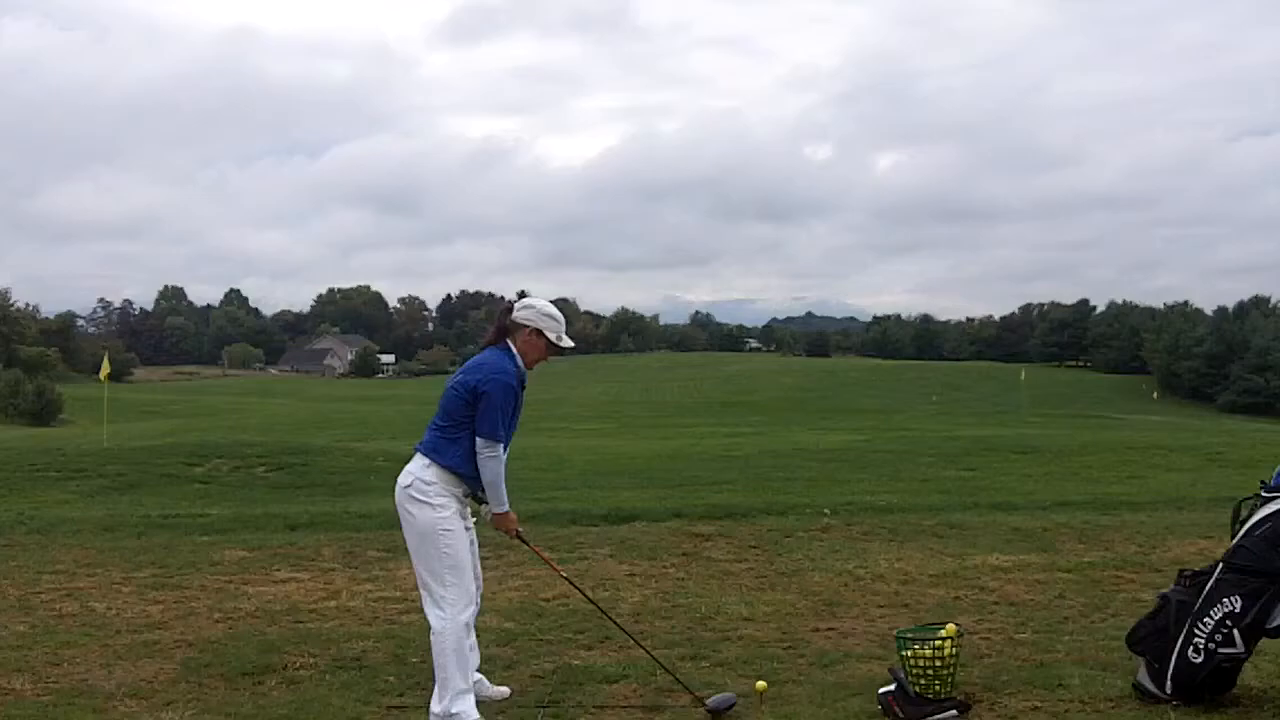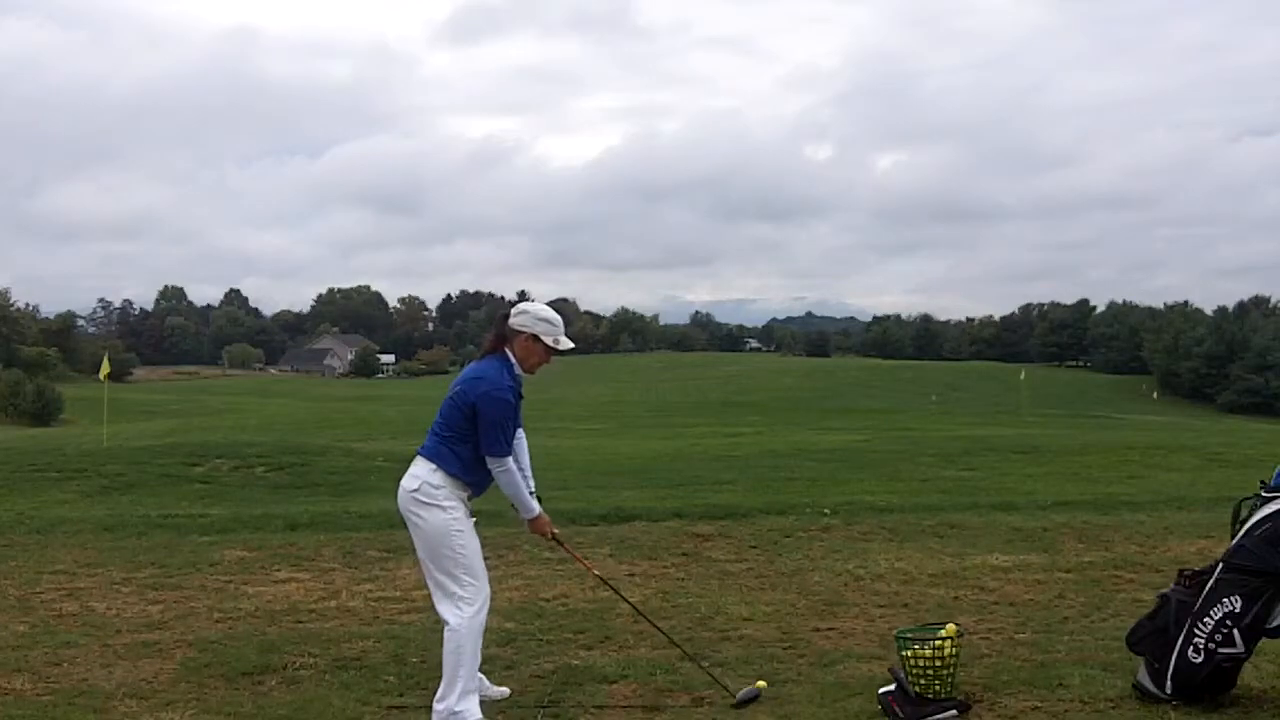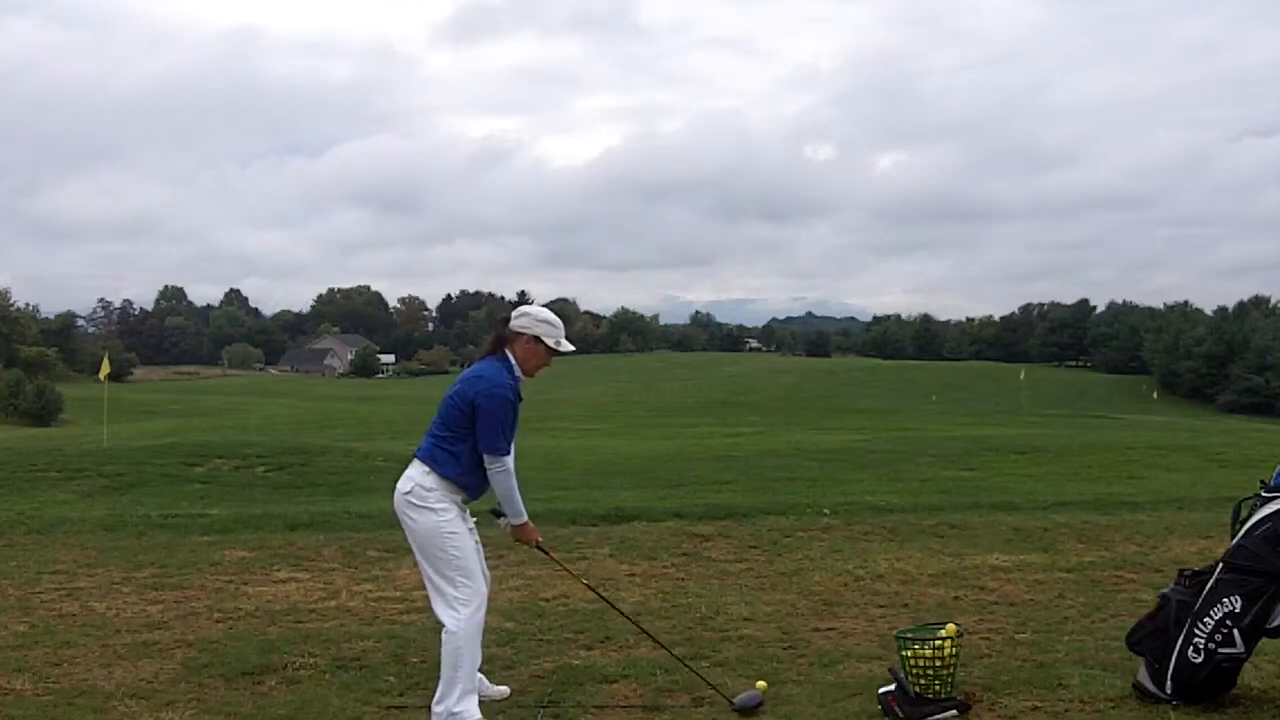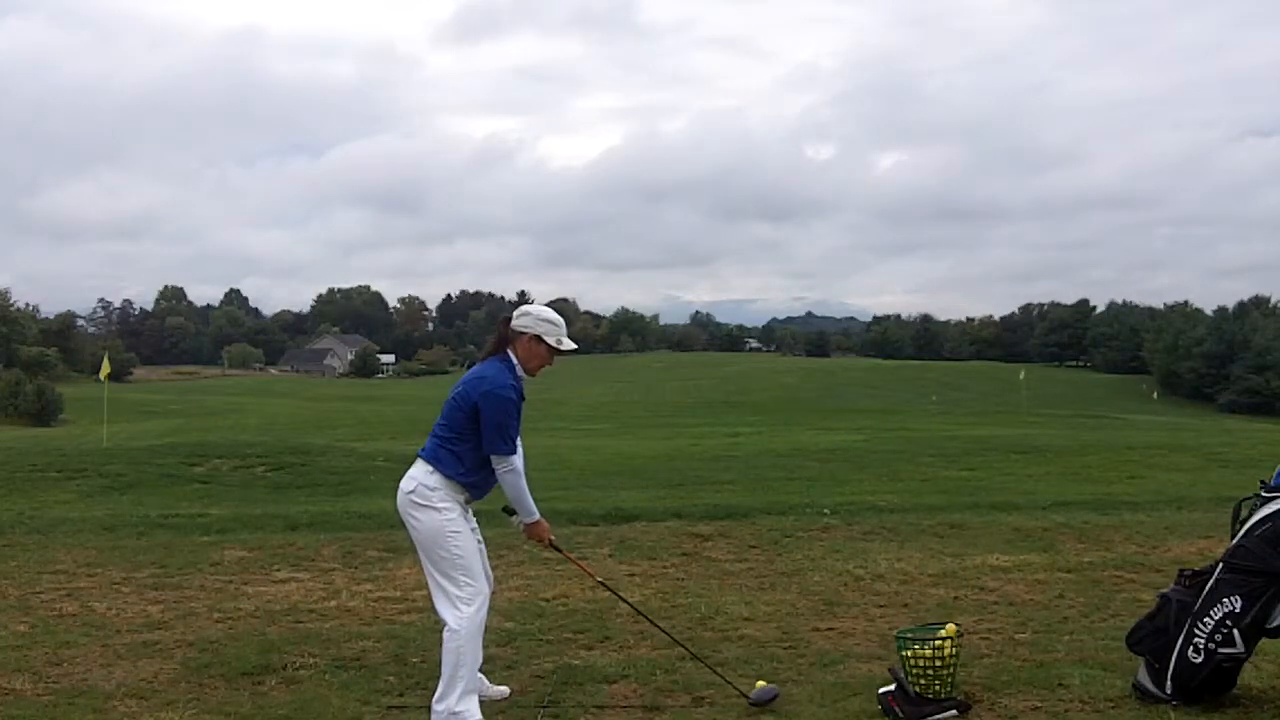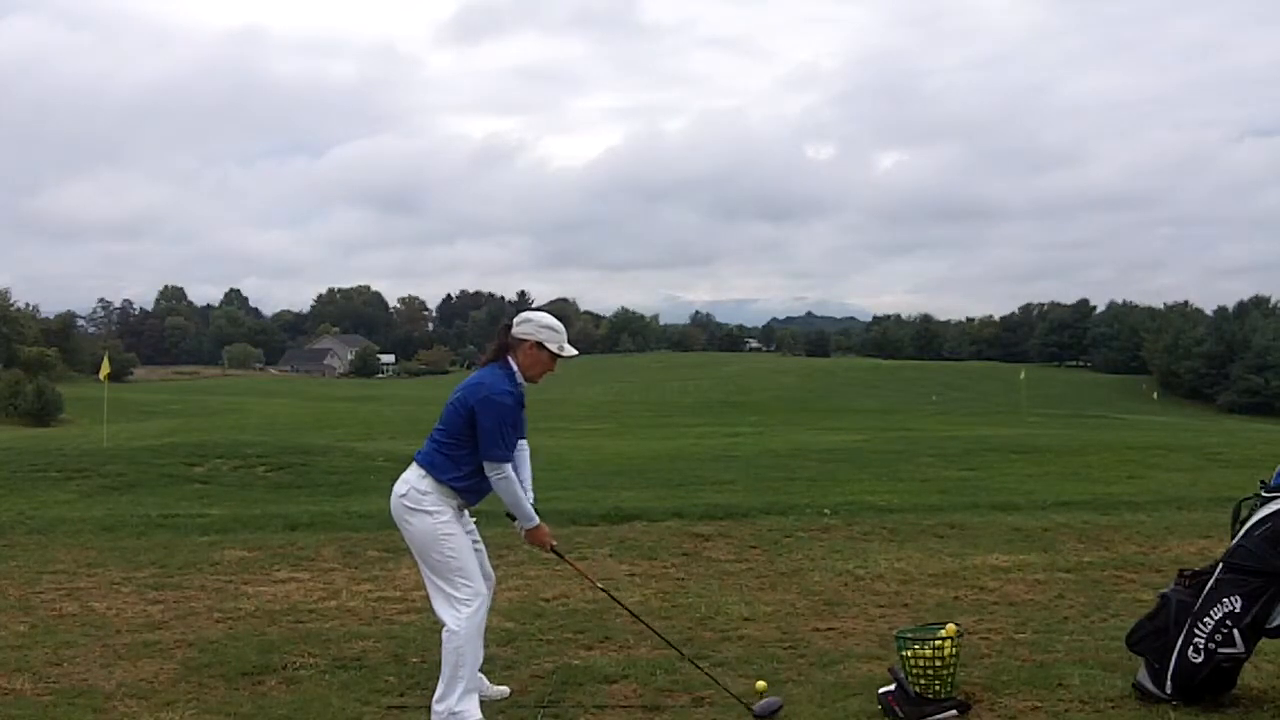
dt=1s
person 1, frame 1
left shoulder: (496, 364)
right shoulder: (500, 374)
right elbow: (488, 450)
left wrist: (493, 501)
right wrist: (501, 508)
left hip: (446, 489)
right hip: (430, 491)
left knee: (468, 590)
right knee: (452, 601)
left ankle: (466, 679)
person 1, frame 2
left shoulder: (501, 372)
right shoulder: (495, 385)
left elbow: (516, 436)
right elbow: (499, 463)
left wrist: (532, 497)
right wrist: (530, 513)
left hip: (442, 490)
right hip: (433, 494)
left knee: (471, 588)
right knee: (468, 599)
left ankle: (466, 680)
person 1, frame 3
left shoulder: (497, 374)
right shoulder: (495, 385)
left elbow: (503, 452)
right elbow: (496, 463)
left wrist: (513, 512)
right wrist: (519, 520)
left hip: (441, 494)
right hip: (428, 496)
left knee: (475, 587)
right knee: (465, 600)
left ankle: (466, 680)
person 1, frame 4
left shoulder: (500, 374)
right shoulder: (497, 385)
left elbow: (512, 448)
right elbow: (504, 463)
left wrist: (526, 512)
right wrist: (532, 518)
left hip: (445, 494)
right hip: (432, 496)
left knee: (479, 587)
right knee: (467, 600)
left ankle: (466, 680)
person 1, frame 5
left shoulder: (513, 387)
right shoulder: (493, 391)
left elbow: (519, 448)
right elbow: (496, 469)
left wrist: (529, 510)
right wrist: (530, 521)
left hip: (447, 500)
right hip: (425, 499)
left knee: (480, 584)
right knee: (466, 600)
left ankle: (466, 679)
